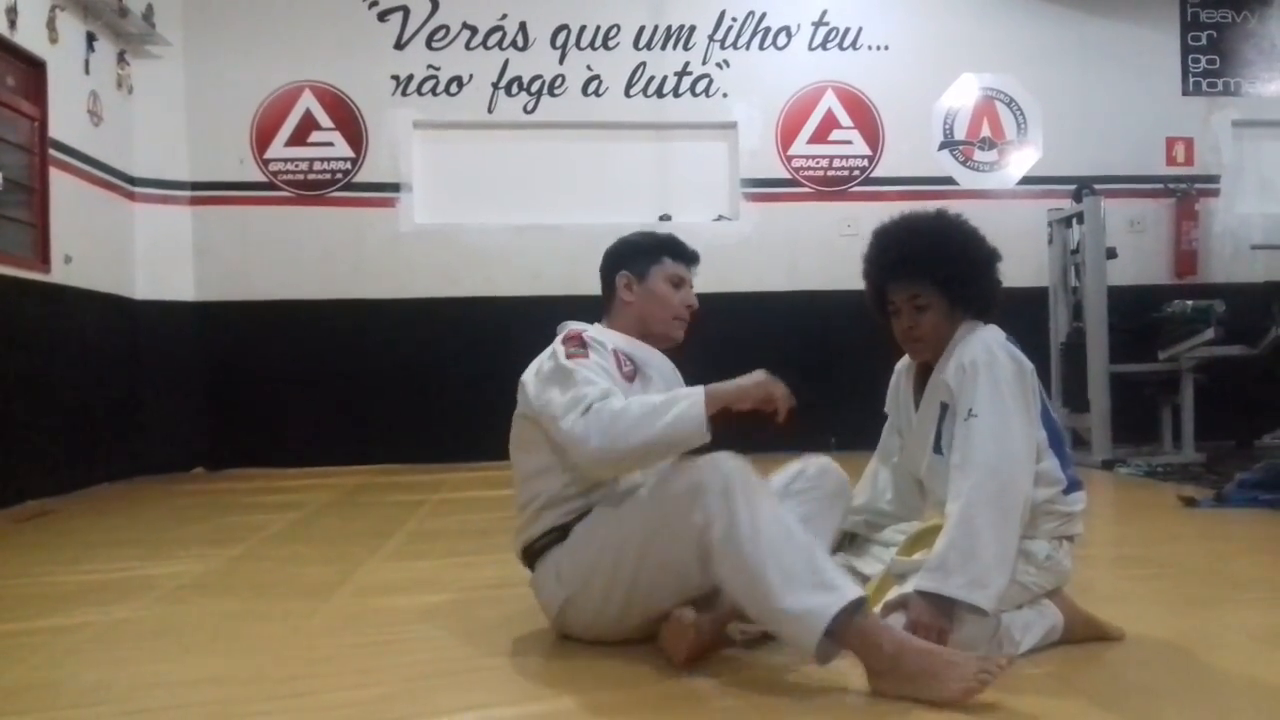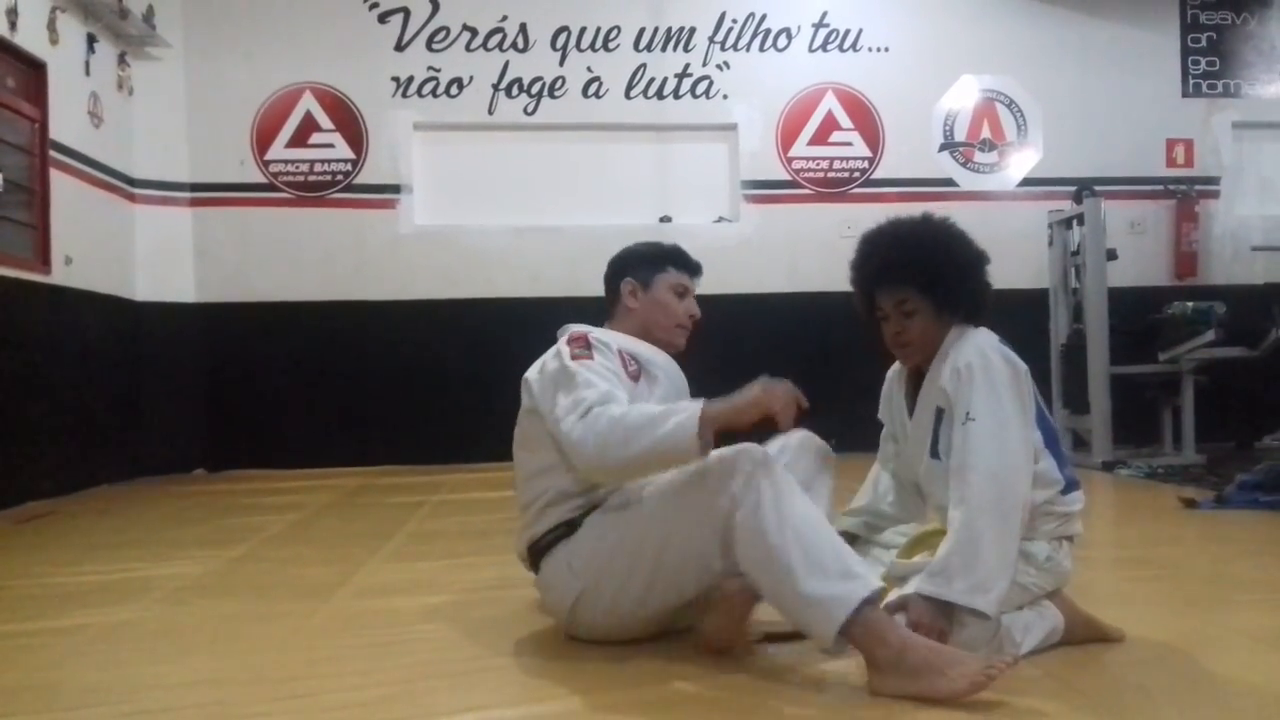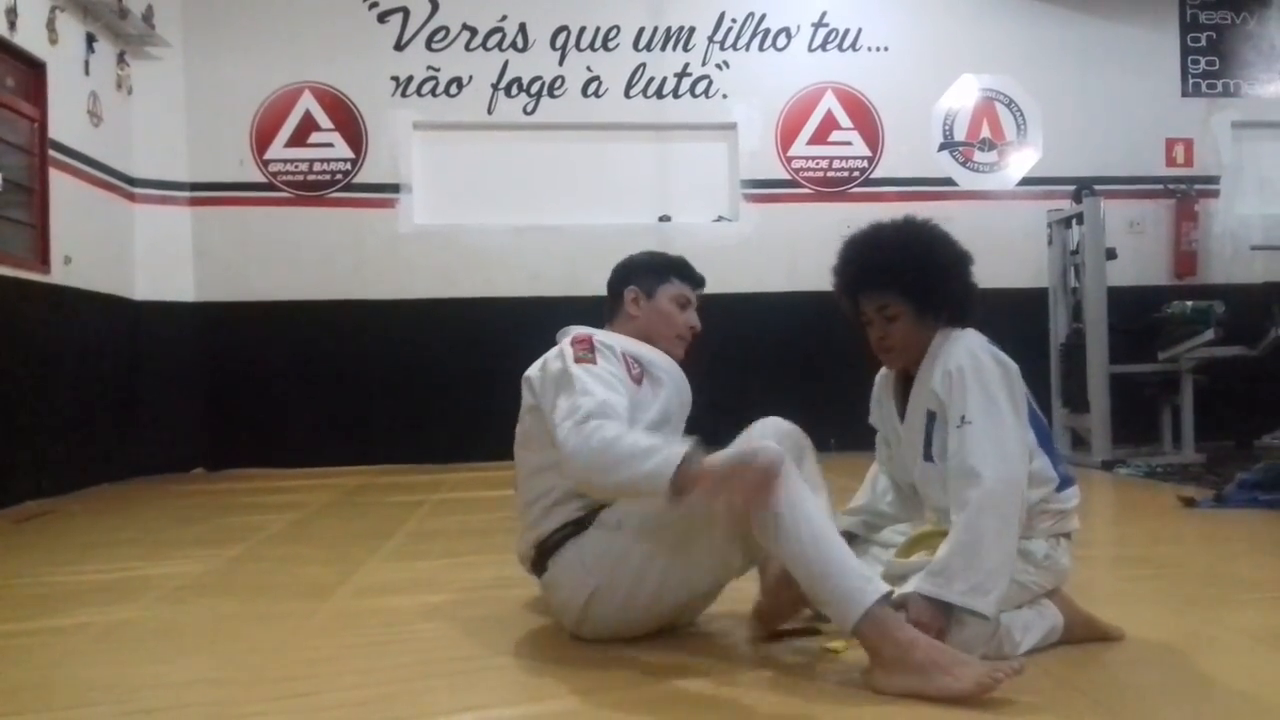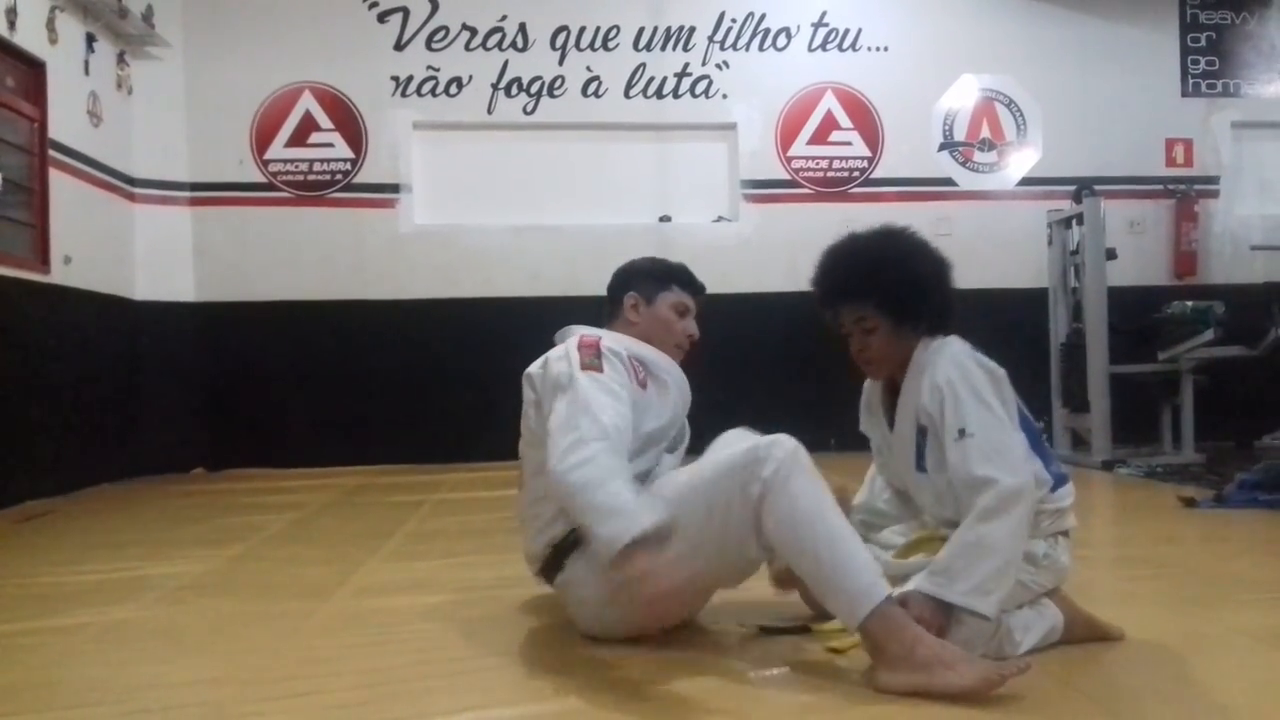
dt=0.1s
person 1, frame 1
left shoulder: (645, 366)
right shoulder: (578, 350)
right elbow: (600, 436)
right wrist: (721, 395)
left hip: (651, 572)
right hip: (583, 576)
left knee: (821, 477)
right knee: (719, 479)
right ankle: (884, 650)
person 1, frame 2
left shoulder: (650, 370)
right shoulder: (581, 352)
right elbow: (597, 441)
right wrist: (721, 412)
left hip: (656, 566)
right hip: (588, 574)
left knee: (802, 452)
right knee: (745, 472)
left ankle: (730, 598)
right ankle: (889, 648)
person 1, frame 3
left shoulder: (636, 370)
right shoulder: (588, 350)
right elbow: (594, 443)
right wrist: (700, 469)
left hip: (656, 573)
right hip: (596, 572)
left knee: (775, 437)
right knee: (765, 461)
left ankle: (782, 584)
right ankle: (897, 646)
person 1, frame 4
left shoulder: (626, 371)
right shoulder: (591, 353)
right elbow: (582, 462)
right wrist: (636, 549)
left hip: (652, 561)
right hip: (607, 575)
left knee: (741, 448)
right knee: (772, 462)
right ankle: (900, 645)
person 2, frame 1
left shoulder: (986, 361)
right shoulder: (908, 373)
left elbow: (989, 490)
right elbow: (893, 473)
left wrist: (942, 590)
left hip: (1025, 541)
right hip: (966, 532)
left knee: (899, 632)
left ankle: (1053, 617)
person 2, frame 2
left shoulder: (980, 364)
right shoulder: (900, 378)
left elbow: (990, 495)
right elbow: (895, 479)
left wrist: (943, 594)
right wrist: (840, 539)
left hip: (1024, 543)
right hip: (964, 533)
left ankle: (1052, 618)
person 2, frame 3
left shoulder: (967, 365)
right shoulder: (890, 380)
left elbow: (993, 493)
right elbow: (892, 480)
left wrist: (944, 591)
right wrist: (842, 539)
left hip: (1024, 540)
right hip: (958, 534)
left ankle: (1054, 615)
person 2, frame 4
left shoulder: (954, 375)
right shoulder: (879, 388)
left elbow: (1005, 493)
right elbow: (891, 484)
left wrist: (942, 593)
left hip: (1021, 540)
right hip: (954, 532)
left ankle: (1050, 616)
